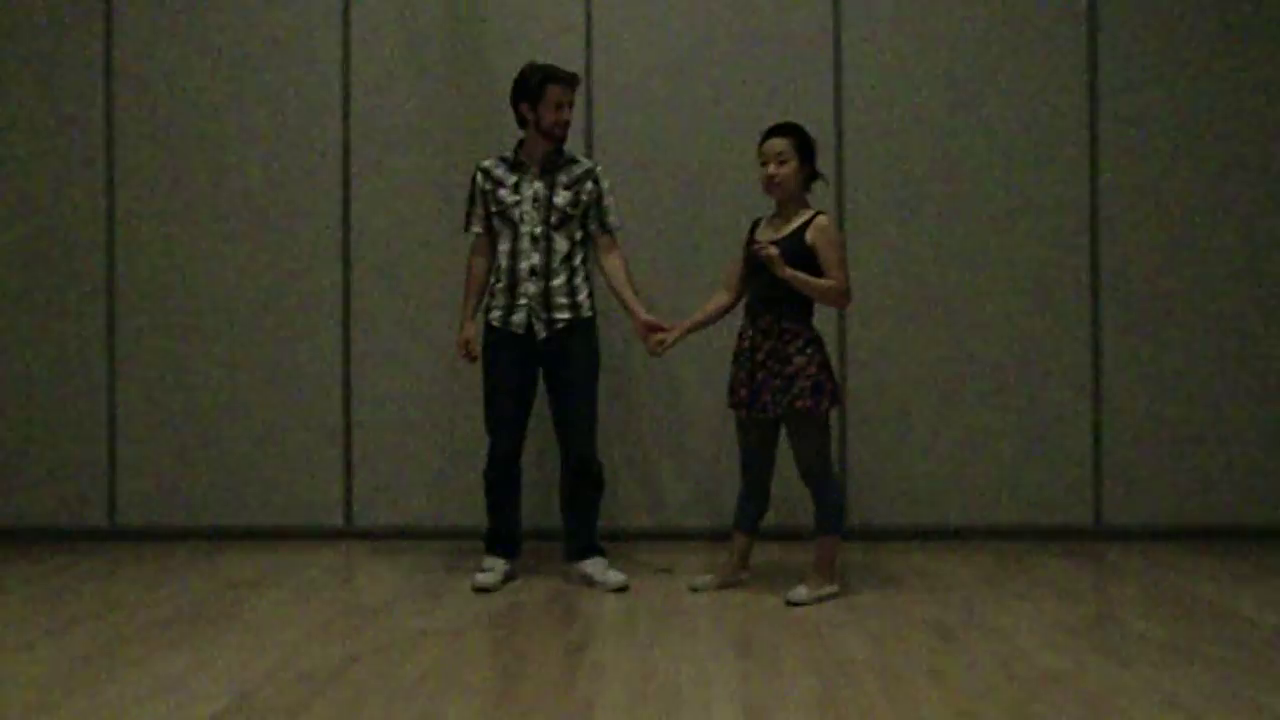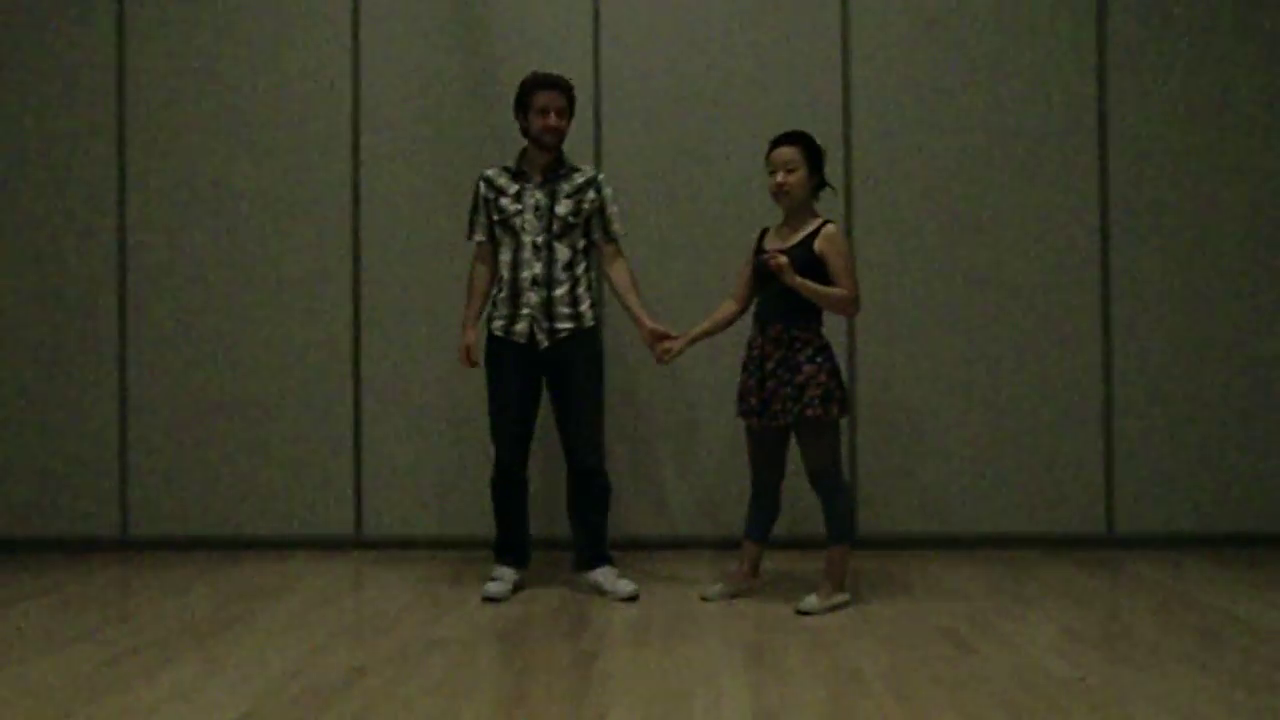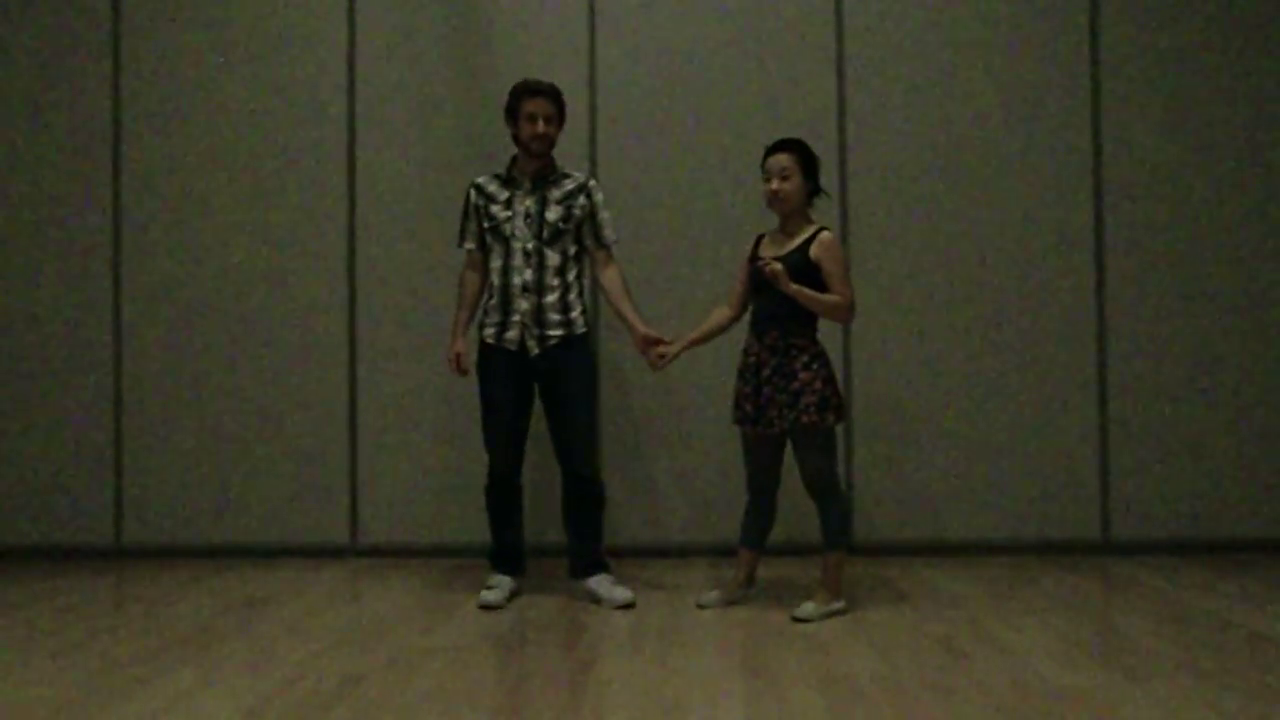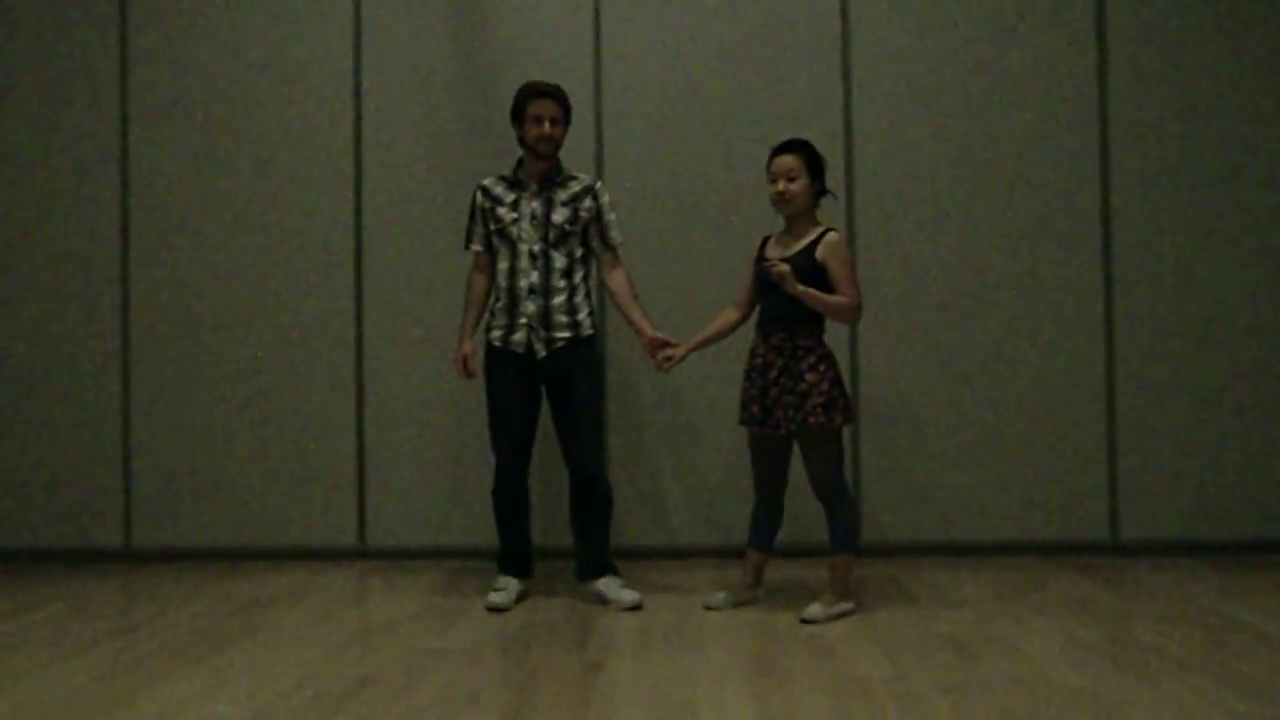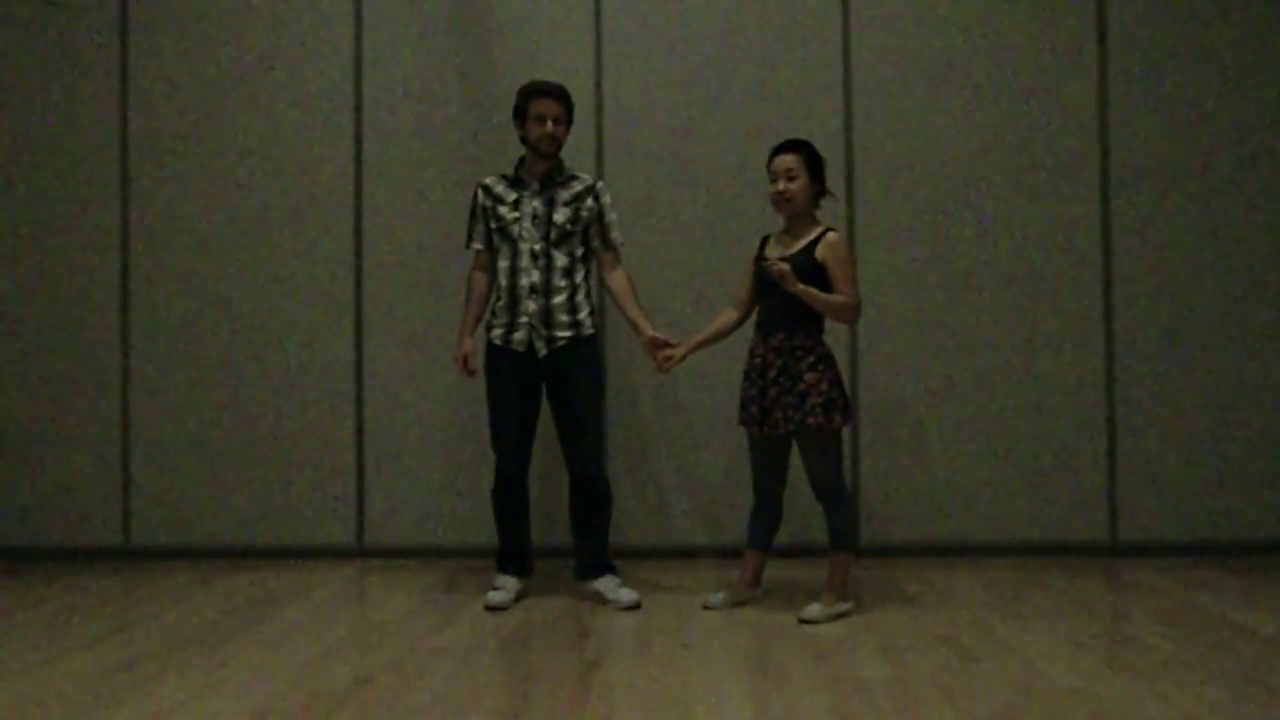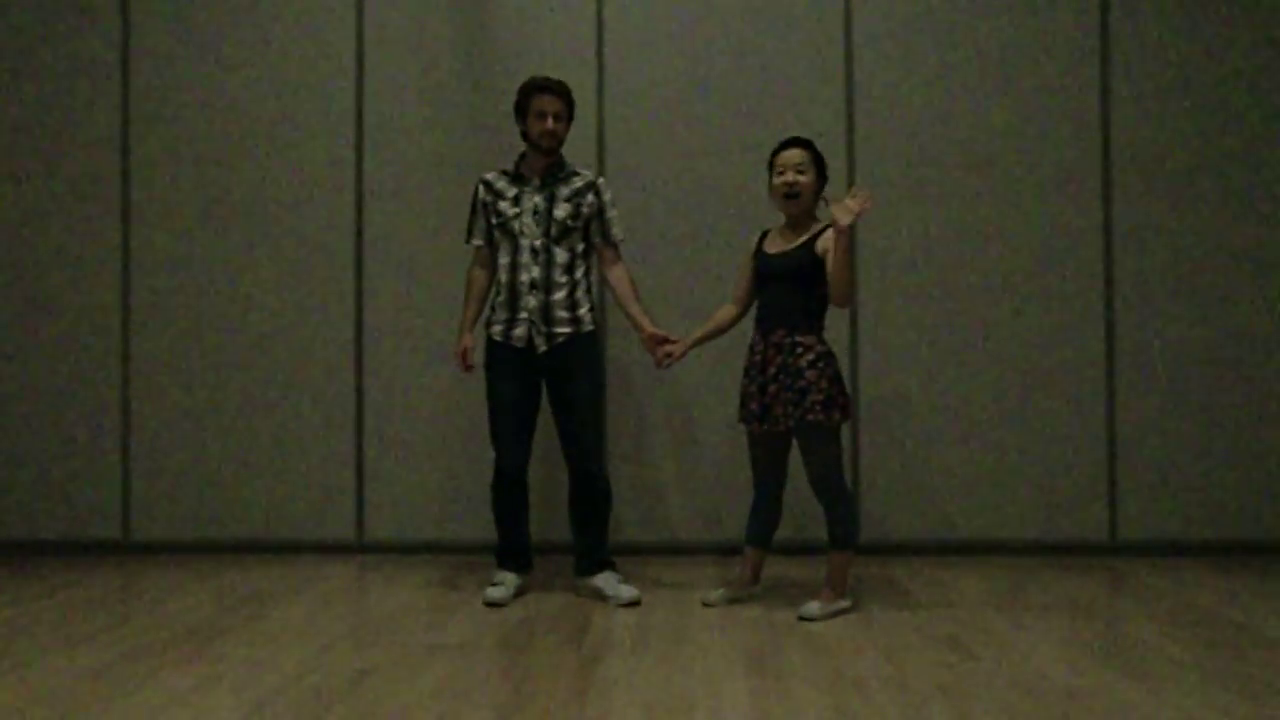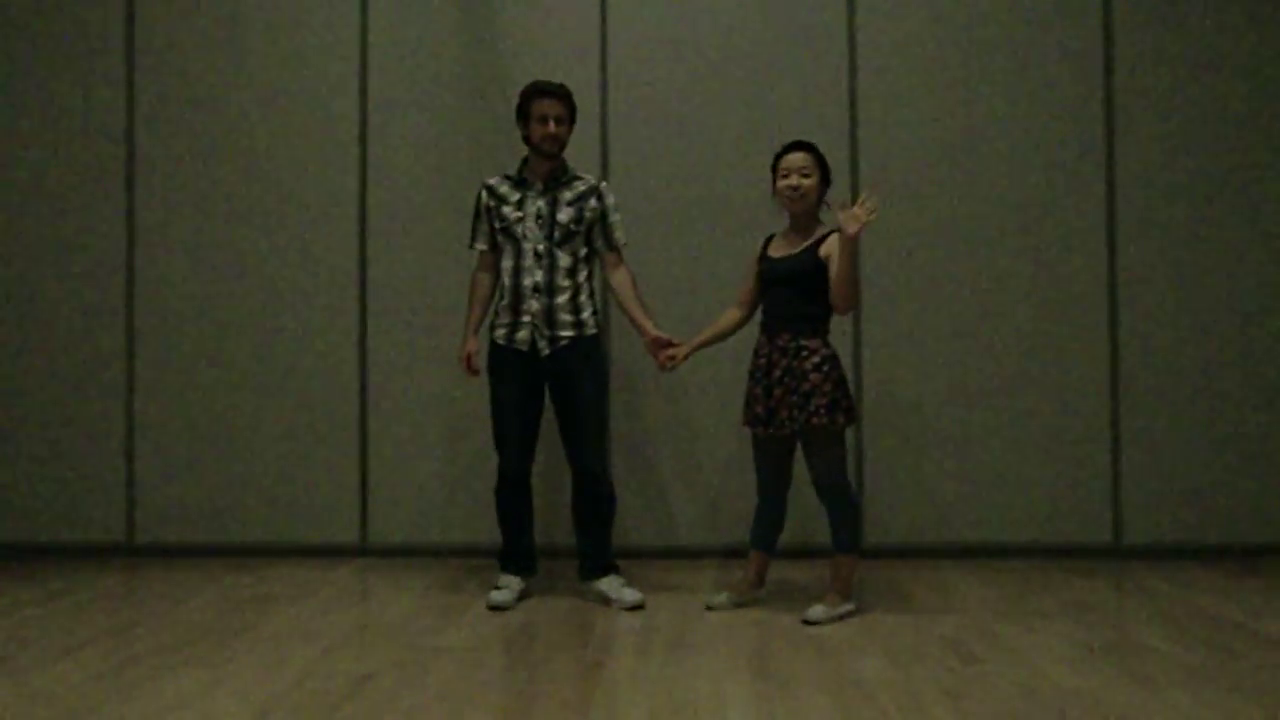
dt=0.4s
person 1, frame 1
left shoulder: (586, 176)
right shoulder: (490, 175)
left elbow: (607, 250)
right elbow: (481, 253)
left wrist: (637, 312)
right wrist: (467, 318)
left hip: (571, 327)
right hip: (507, 328)
left knee: (579, 446)
right knee: (503, 445)
left ankle: (585, 552)
right ankle: (500, 552)
person 1, frame 2
left shoulder: (589, 185)
right shoulder: (492, 184)
left elbow: (612, 258)
right elbow: (483, 261)
left wrist: (643, 320)
right wrist: (469, 325)
left hip: (574, 336)
right hip: (509, 336)
left knee: (586, 455)
right knee: (509, 456)
left ankle: (595, 561)
right ankle: (509, 561)
person 1, frame 3
left shoulder: (581, 190)
right shoulder: (483, 191)
left elbow: (604, 264)
right elbow: (474, 268)
left wrist: (636, 326)
right wrist: (459, 333)
left hip: (566, 342)
right hip: (501, 344)
left knee: (580, 461)
right knee: (502, 464)
left ankle: (591, 569)
right ankle: (505, 569)
person 1, frame 4
left shoulder: (587, 192)
right shoulder: (489, 193)
left elbow: (611, 266)
right elbow: (481, 271)
left wrist: (644, 328)
right wrist: (466, 336)
left hip: (573, 344)
right hip: (508, 347)
left knee: (588, 463)
right knee: (510, 466)
left ankle: (598, 570)
right ankle: (513, 571)
person 1, frame 5
left shoulder: (589, 192)
right shoulder: (490, 192)
left elbow: (611, 265)
right elbow: (482, 268)
left wrist: (644, 328)
right wrist: (466, 334)
left hip: (574, 344)
right hip: (508, 345)
left knee: (587, 463)
right knee: (509, 464)
left ankle: (597, 570)
right ankle: (511, 571)
person 1, frame 6
left shoulder: (590, 188)
right shoulder: (491, 188)
left elbow: (611, 262)
right elbow: (482, 264)
left wrist: (643, 325)
right wrist: (466, 329)
left hip: (574, 340)
right hip: (508, 341)
left knee: (587, 459)
right knee: (509, 461)
left ankle: (596, 567)
right ankle: (511, 567)
person 1, frame 7
left shoulder: (593, 193)
right shoulder: (494, 192)
left elbow: (614, 266)
right elbow: (486, 268)
left wrist: (647, 328)
right wrist: (470, 333)
left hip: (577, 343)
right hip: (512, 345)
left knee: (590, 463)
right knee: (513, 464)
left ankle: (600, 570)
right ankle: (515, 570)
person 2, frame 1
left shoulder: (819, 227)
right shoulder: (756, 229)
left elbow: (840, 294)
right elbow: (729, 294)
left wrist: (785, 271)
right wrist: (679, 331)
left hip: (798, 353)
right hip: (753, 351)
left knee: (814, 467)
right knee: (753, 468)
left ankle: (825, 574)
right ankle: (736, 563)
person 2, frame 2
left shoulder: (827, 236)
right shoulder: (764, 238)
left elbow: (849, 303)
right elbow: (736, 304)
left wrist: (794, 279)
right wrist: (685, 340)
left hip: (807, 360)
right hip: (762, 360)
left knee: (824, 474)
right knee: (763, 477)
left ankle: (836, 582)
right ankle: (746, 571)
person 2, frame 3
left shoulder: (822, 242)
right shoulder: (759, 245)
left elbow: (844, 309)
right elbow: (731, 309)
left wrist: (790, 286)
right wrist: (680, 345)
left hip: (803, 368)
right hip: (758, 367)
left knee: (821, 481)
right knee: (759, 483)
left ankle: (832, 589)
right ankle: (742, 579)
person 2, frame 4
left shoulder: (829, 243)
right shoulder: (765, 247)
left elbow: (852, 310)
right elbow: (738, 311)
left wrist: (796, 287)
right wrist: (686, 348)
left hip: (809, 368)
right hip: (765, 367)
left knee: (828, 483)
right knee: (766, 485)
left ankle: (840, 591)
right ankle: (750, 581)
person 2, frame 5
left shoulder: (829, 242)
right shoulder: (765, 246)
left elbow: (850, 310)
right elbow: (738, 311)
left wrist: (796, 286)
right wrist: (686, 348)
left hip: (809, 367)
right hip: (764, 366)
left knee: (827, 482)
right knee: (766, 485)
left ankle: (838, 591)
right ankle: (748, 580)
person 2, frame 6
left shoulder: (825, 239)
right shoulder: (763, 242)
left elbow: (842, 297)
right elbow: (736, 306)
left wrist: (842, 234)
right wrist: (686, 344)
left hip: (808, 363)
right hip: (763, 363)
left knee: (826, 480)
right knee: (765, 481)
left ankle: (837, 588)
right ankle: (747, 578)
person 2, frame 7
left shoulder: (830, 242)
right shoulder: (767, 246)
left elbow: (843, 303)
right elbow: (741, 309)
left wrist: (849, 240)
right wrist: (689, 347)
left hip: (813, 367)
right hip: (768, 366)
left knee: (830, 483)
right knee: (769, 485)
left ankle: (842, 592)
right ankle: (752, 581)
